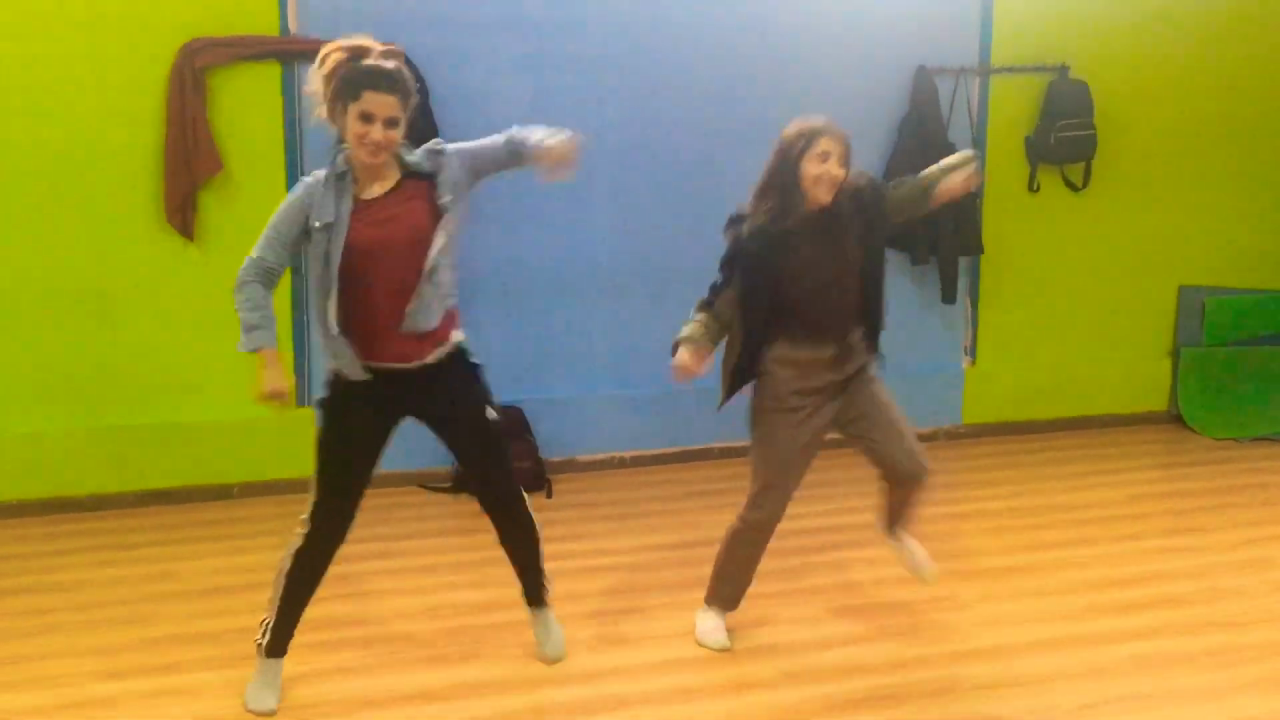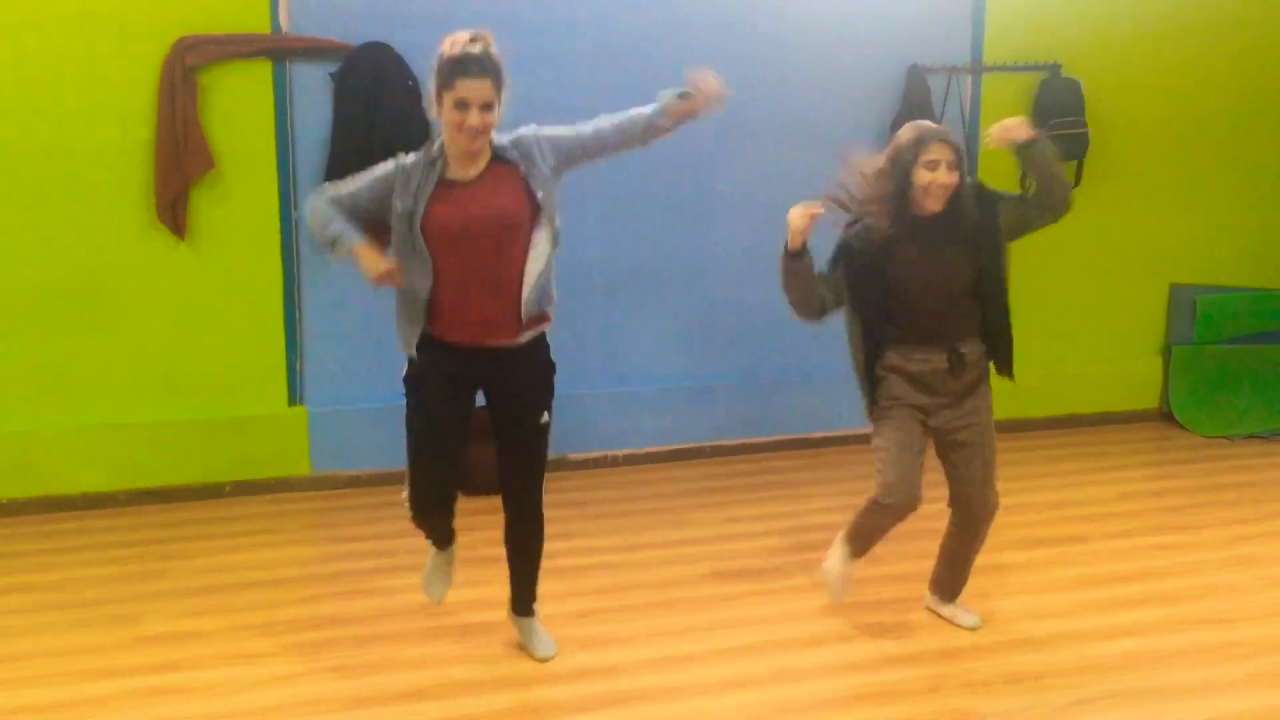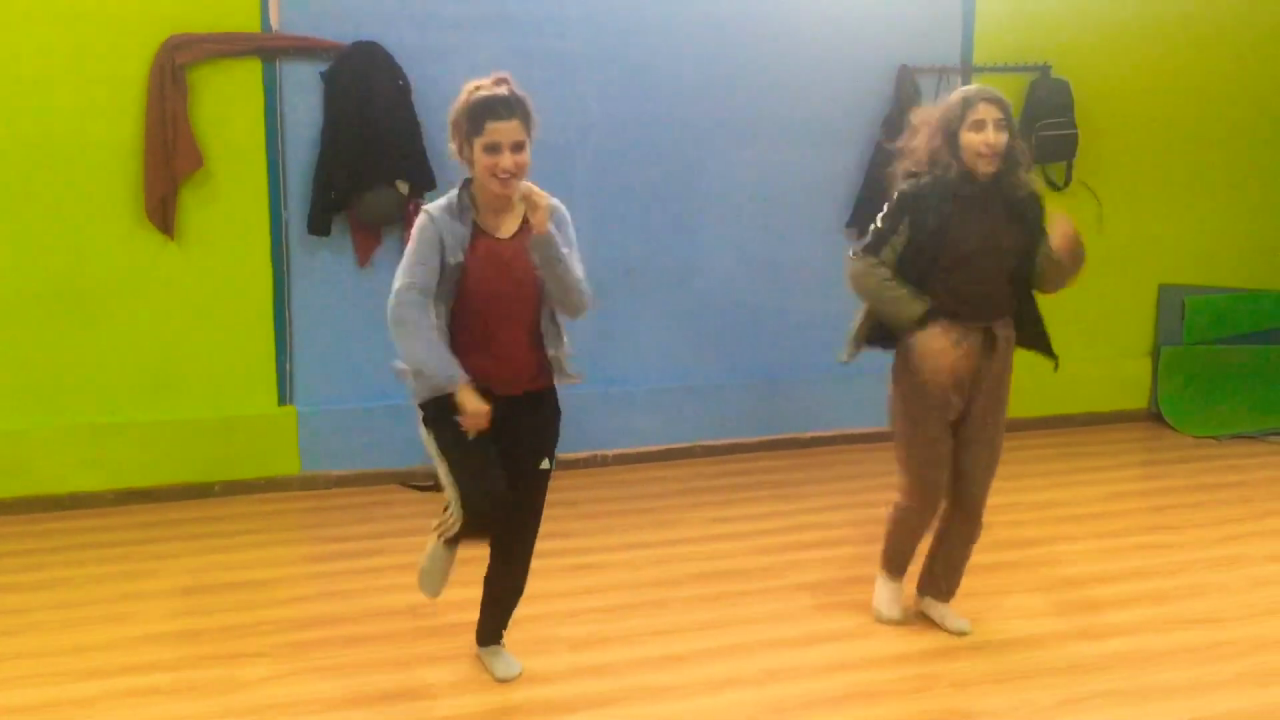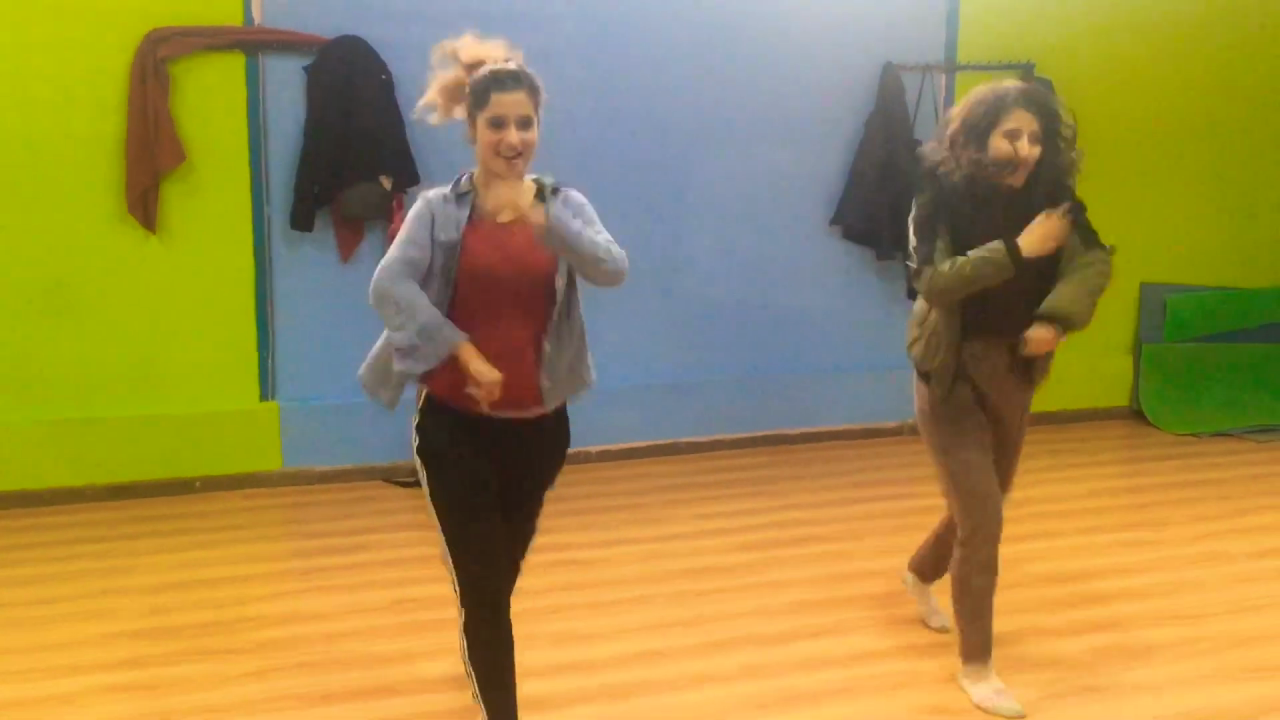
dt=0.4s
person 1, frame 1
left shoulder: (437, 169)
right shoulder: (315, 196)
left elbow: (517, 143)
right elbow: (253, 278)
left wrist: (550, 144)
right wrist: (267, 357)
left hip: (441, 365)
right hip: (363, 379)
left knee: (501, 491)
right knee: (325, 525)
left ankle: (540, 606)
right ankle: (271, 656)
person 1, frame 2
left shoulder: (531, 154)
right shoulder: (411, 176)
left elbow: (614, 131)
right elbow: (322, 205)
left wrist: (680, 105)
right wrist: (359, 249)
left hip: (523, 352)
right hip: (442, 355)
left knee: (523, 495)
right knee: (429, 495)
left ankle: (525, 613)
right ankle: (443, 545)
person 1, frame 3
left shoulder: (549, 215)
right shoulder: (439, 221)
left elbow: (574, 302)
right elbow: (406, 308)
left wrist: (544, 237)
right wrist: (459, 390)
left hip: (530, 398)
right hip: (455, 394)
left knee: (518, 536)
right knee: (482, 501)
left ankle: (491, 638)
right ankle: (447, 538)
person 1, frame 4
left shoulder: (562, 206)
right shoulder: (437, 209)
left elbow: (612, 268)
right elbow: (388, 286)
left wrist: (542, 222)
right wrist: (462, 353)
left hip: (538, 422)
right hip: (454, 421)
left knee: (506, 559)
right knee: (479, 585)
left ankle: (485, 653)
person 2, frame 1
left shoulder: (865, 205)
right shoulder: (758, 235)
left elbow: (929, 187)
right elbow: (715, 312)
left wrist: (956, 175)
right wrist: (690, 347)
left hip: (851, 368)
right hip: (789, 377)
left knee: (909, 467)
right knee: (765, 507)
left ankle: (897, 528)
right ankle: (716, 607)
person 2, frame 2
left shoulder: (977, 215)
right shoulder: (869, 237)
left elbow: (1055, 202)
right elbow: (813, 304)
left wrist: (1031, 143)
right wrist: (796, 249)
left hip: (967, 379)
right hip: (905, 384)
left knee: (979, 503)
right knee: (898, 495)
left ankle: (945, 594)
right ankle: (849, 545)
person 2, frame 3
left shoulder: (1019, 200)
right shoulder: (920, 196)
left elbow: (1047, 280)
right elbow: (866, 265)
left wrist: (1064, 249)
right wrist: (922, 325)
left hip: (991, 360)
right hip: (928, 358)
left knee: (970, 499)
right knee: (926, 492)
left ankle: (935, 595)
right ankle: (889, 576)
person 2, frame 4
left shoulder: (1052, 195)
right shoulder: (942, 192)
left elbow: (1094, 262)
right elbow: (932, 282)
left wrist: (1060, 318)
right wrist: (1017, 251)
left hip: (1015, 372)
right hip: (952, 375)
left knee: (979, 508)
right knee: (982, 518)
left ankle: (920, 577)
right ankle: (976, 667)
